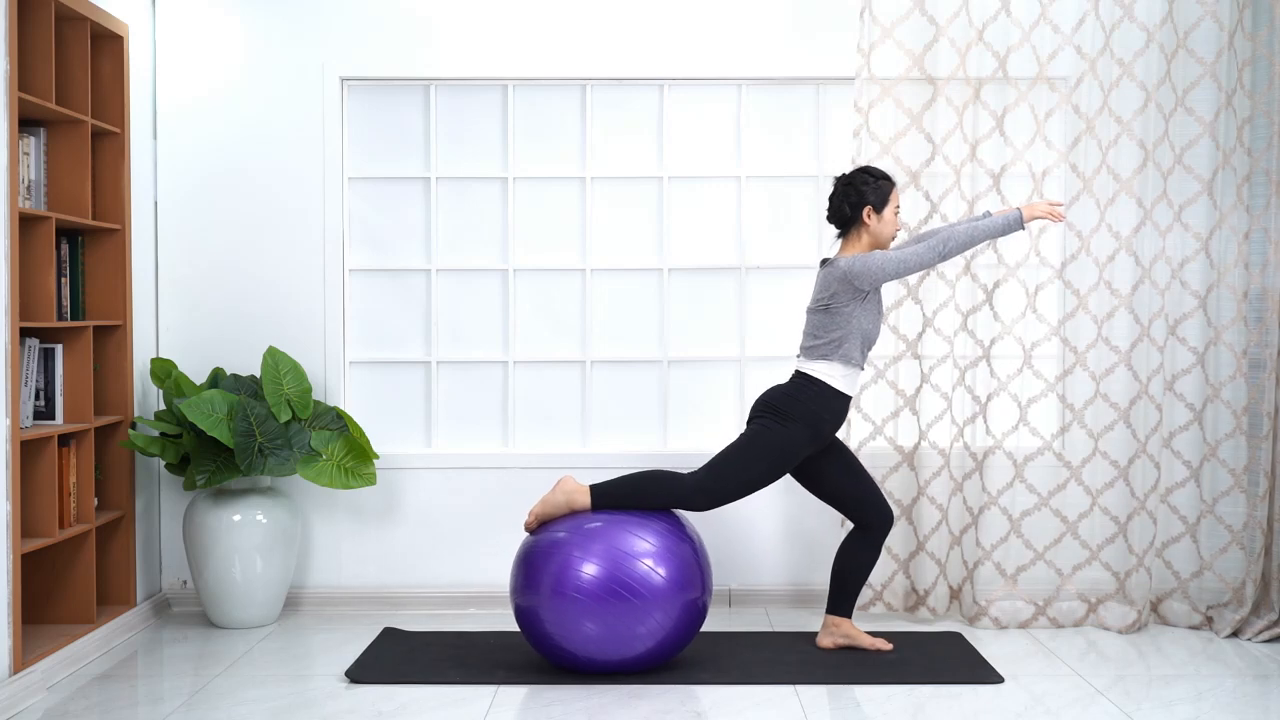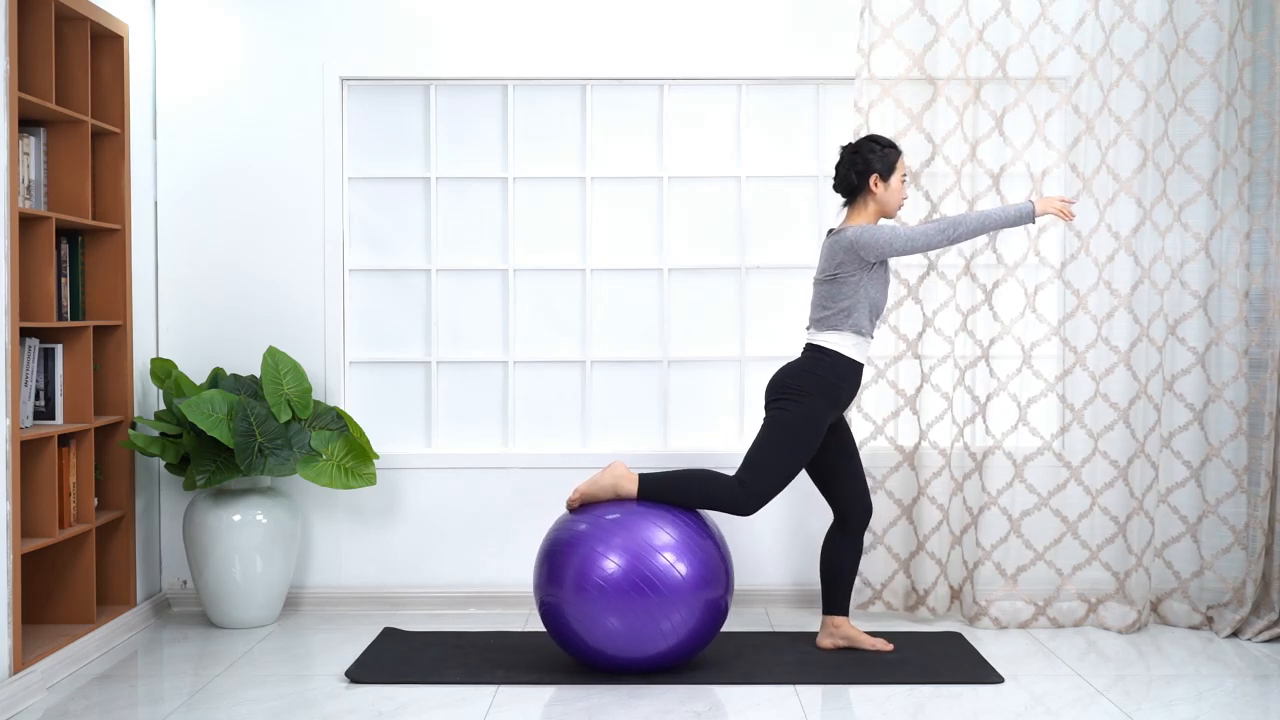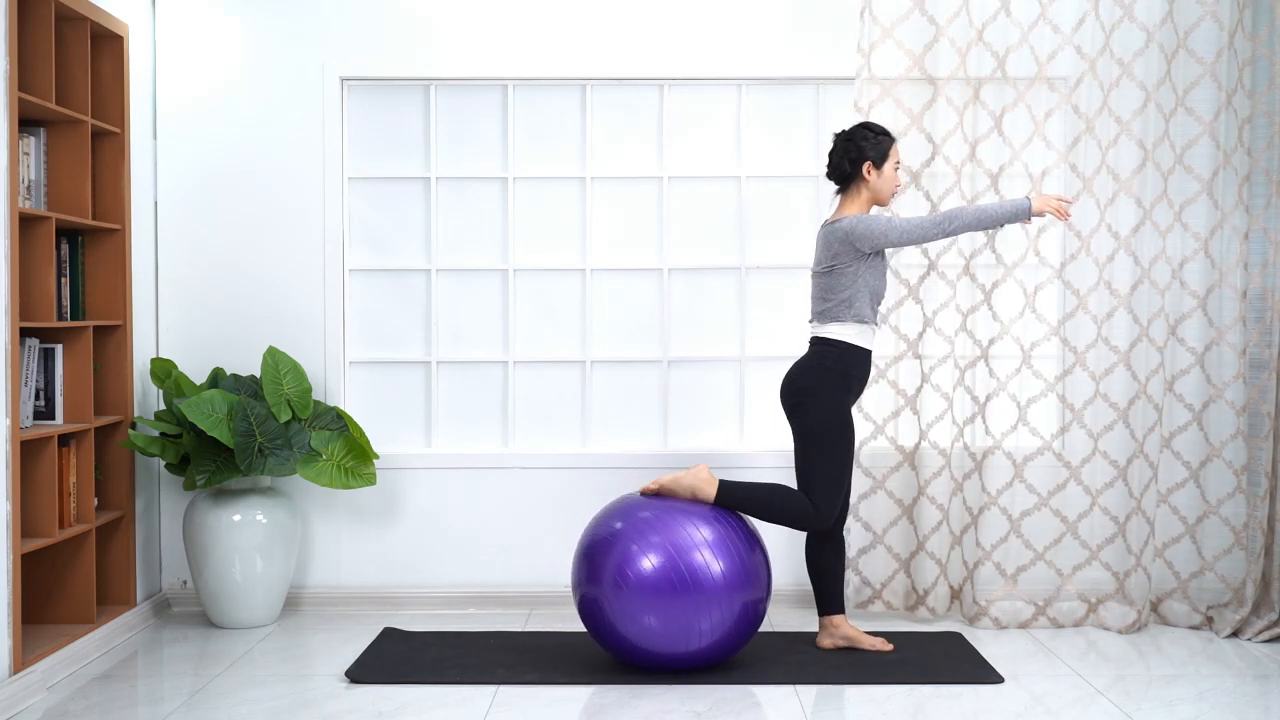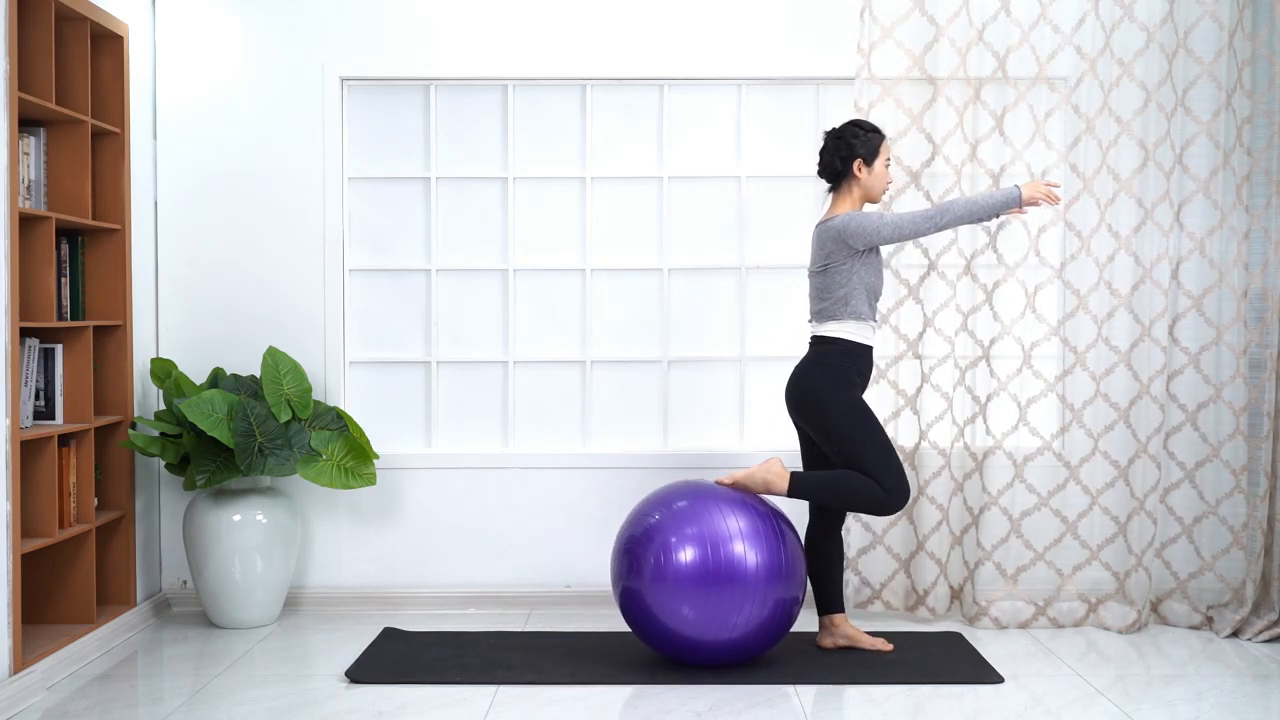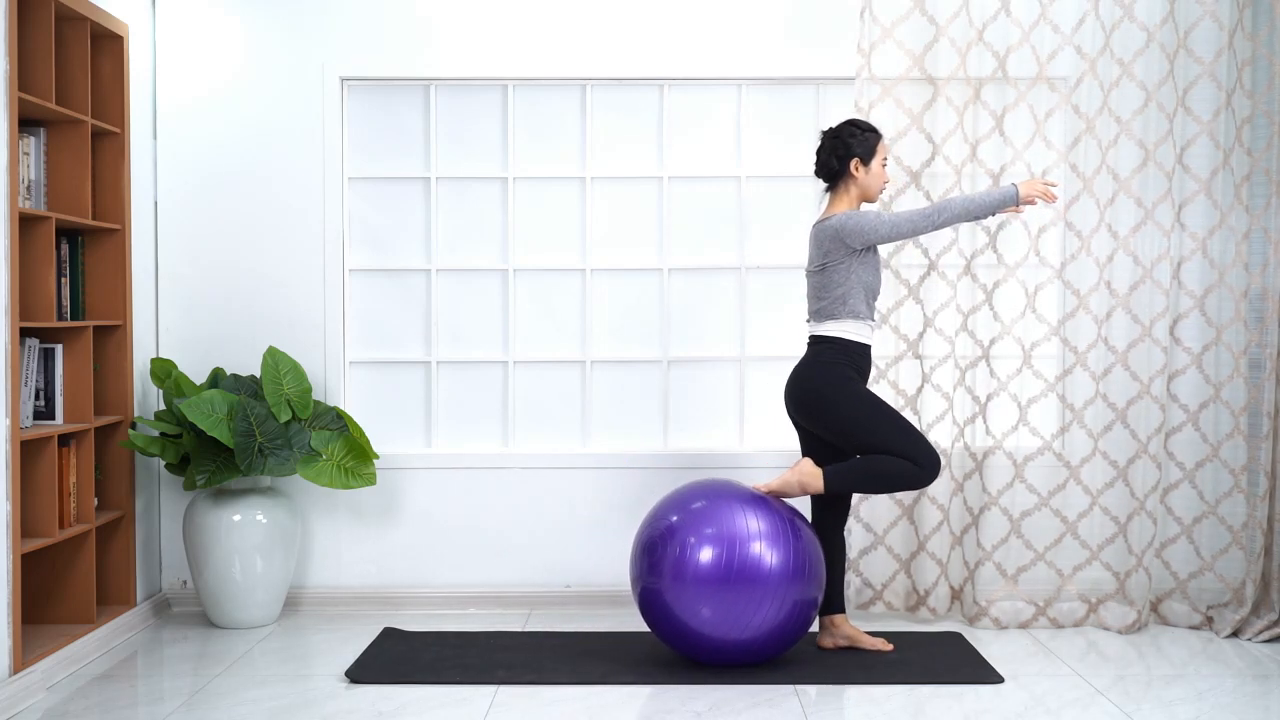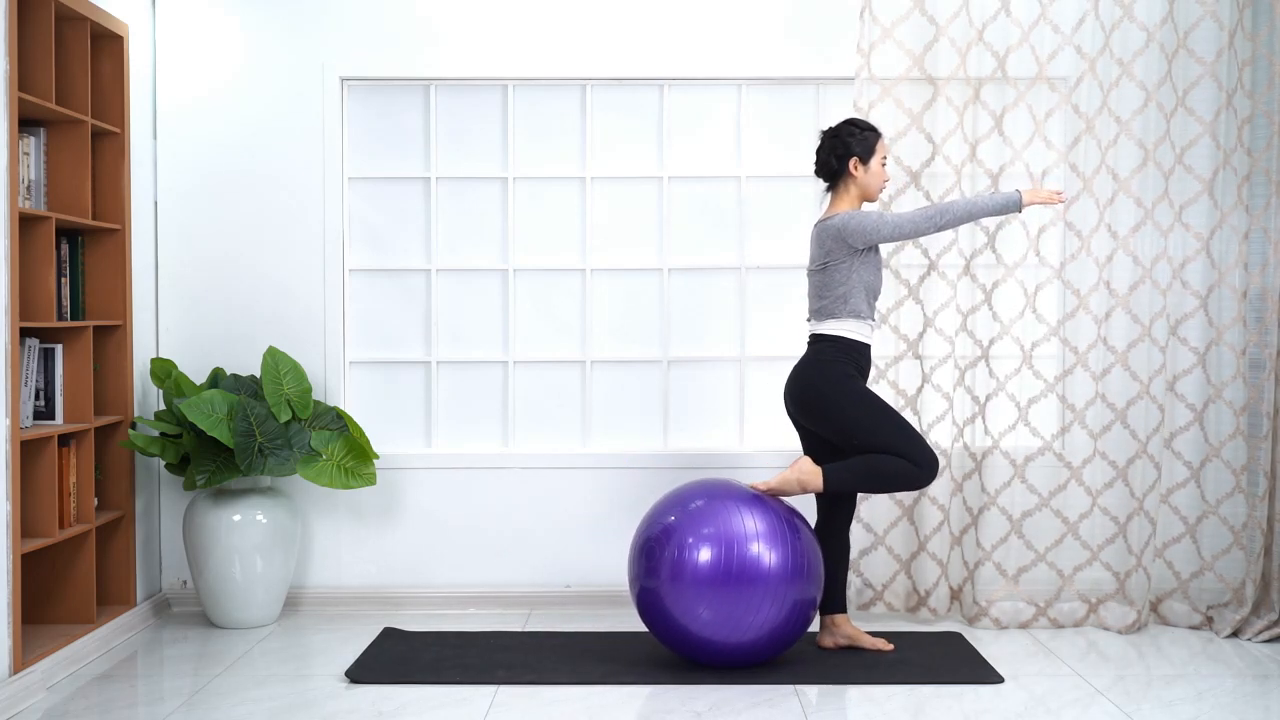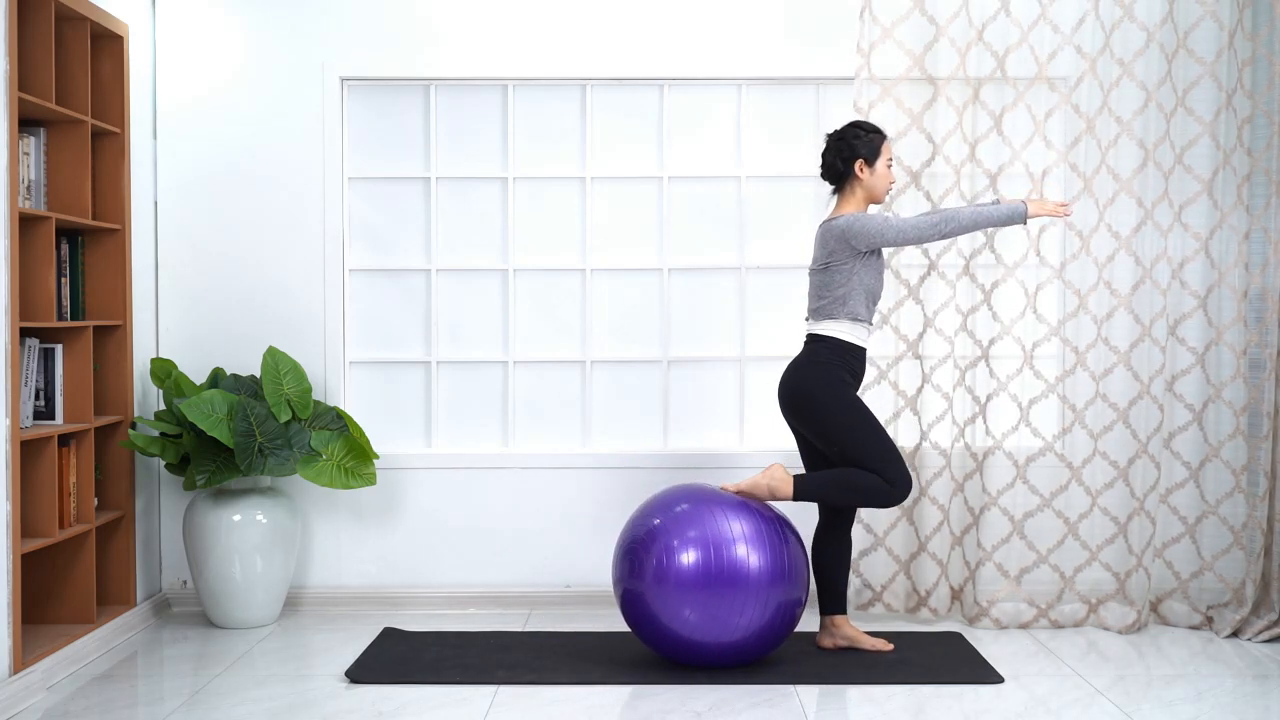
dt=0.7s
person 1, frame 1
left shoulder: (856, 266)
right shoulder: (852, 271)
left elbow: (929, 244)
right elbow: (937, 250)
left wrist: (999, 215)
right wrist: (1017, 217)
left hip: (808, 424)
right hip: (794, 416)
left knee: (875, 517)
right knee: (698, 490)
left ankle: (837, 626)
right ankle: (579, 496)
person 1, frame 2
left shoulder: (859, 239)
right shoulder: (858, 240)
left elbow: (935, 231)
right elbow: (944, 234)
left wrist: (1020, 211)
right wrist: (1030, 210)
left hip: (819, 395)
right hip: (808, 391)
left knee: (855, 510)
right knee: (744, 494)
left ankle: (835, 625)
right ankle: (626, 483)
person 1, frame 3
left shoulder: (850, 228)
right shoulder: (854, 229)
left elbow: (932, 229)
right elbow: (939, 226)
left wrist: (1009, 213)
right wrist: (1025, 207)
left hip: (824, 382)
right hip: (823, 382)
left knee: (829, 514)
right knee: (817, 510)
left ankle: (834, 626)
right ankle: (707, 487)
person 1, frame 4
left shoulder: (846, 226)
right shoulder: (846, 227)
left elbow: (923, 222)
right elbow: (933, 219)
left wrist: (1000, 205)
right wrist: (1013, 194)
left hip: (824, 381)
right hip: (828, 382)
left knee: (829, 511)
right knee: (888, 493)
left ankle: (834, 626)
right ankle: (778, 480)
person 1, frame 5
left shoulder: (844, 225)
right shoulder: (843, 226)
left elbow: (922, 220)
right elbow: (930, 218)
left wrist: (997, 204)
right wrist: (1011, 192)
left hip: (824, 382)
right hip: (828, 380)
left knee: (832, 512)
right knee: (921, 464)
left ankle: (834, 625)
right ankle: (809, 477)
person 1, frame 6
left shoulder: (846, 225)
right shoulder: (844, 225)
left elbow: (924, 219)
right elbow: (933, 219)
left wrist: (1004, 201)
right wrist: (1016, 199)
left hip: (823, 381)
right hip: (829, 379)
left knee: (837, 508)
right knee: (918, 465)
left ankle: (834, 624)
right ankle: (810, 475)
person 1, frame 7
left shoulder: (851, 226)
right shoulder: (849, 227)
left elbow: (929, 221)
right elbow: (936, 227)
left wrist: (1003, 204)
right wrist: (1021, 211)
left hip: (819, 381)
right hip: (820, 380)
left knee: (840, 508)
right knee: (890, 484)
left ankle: (834, 625)
right ankle: (781, 484)
